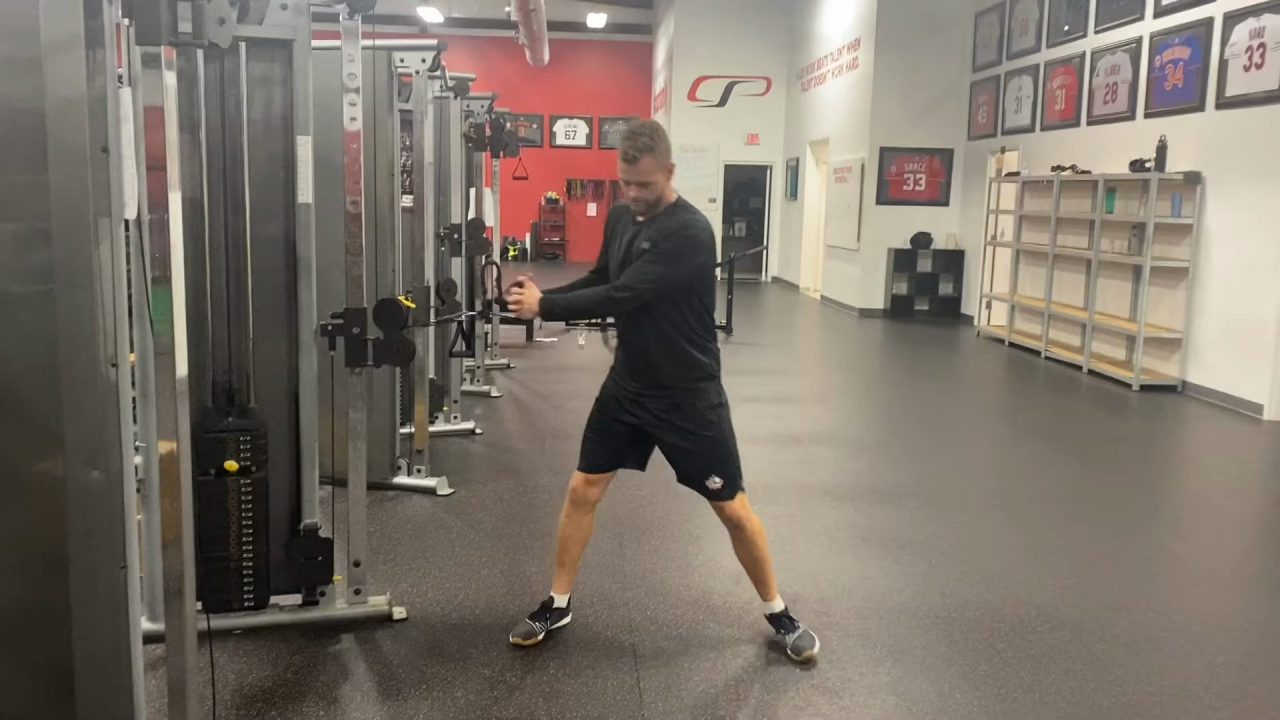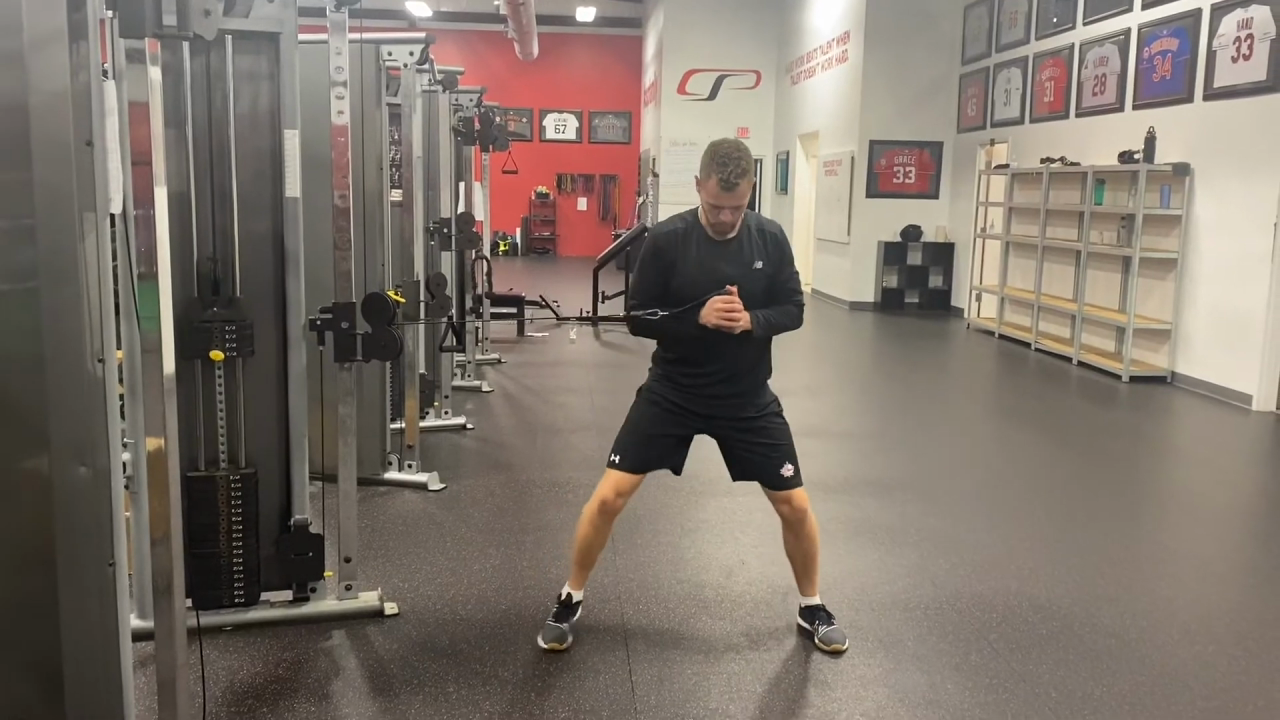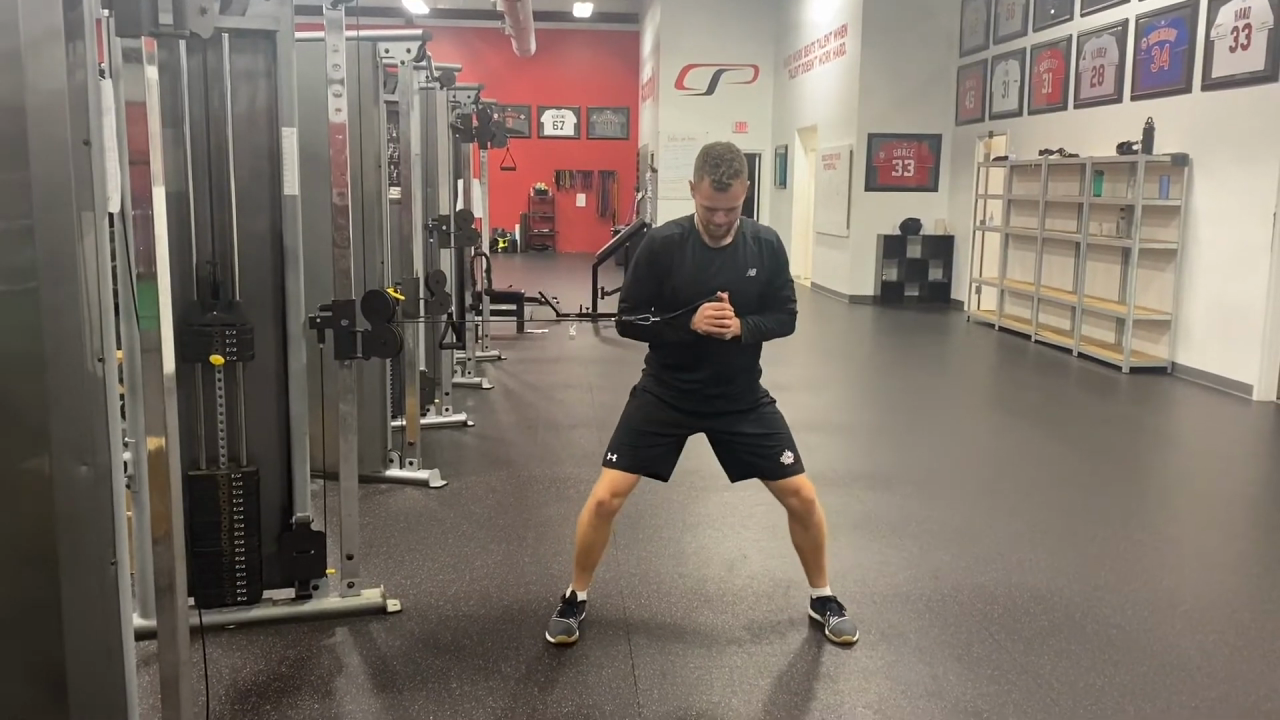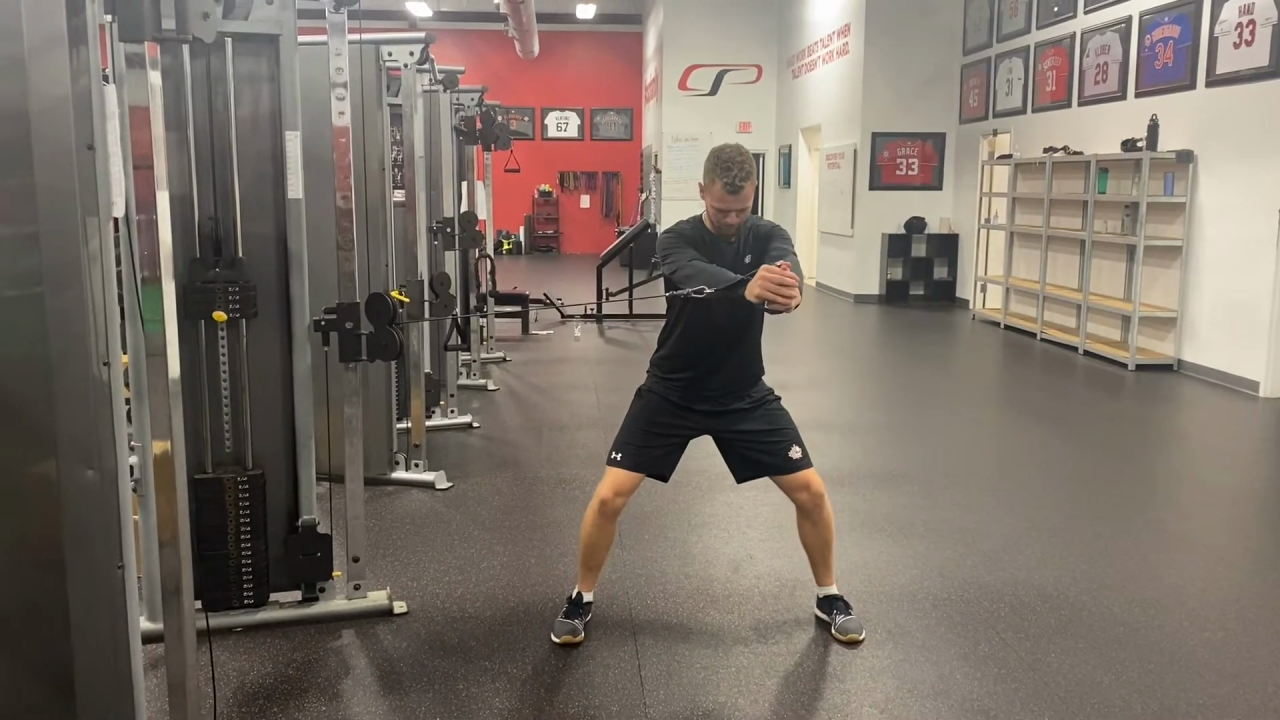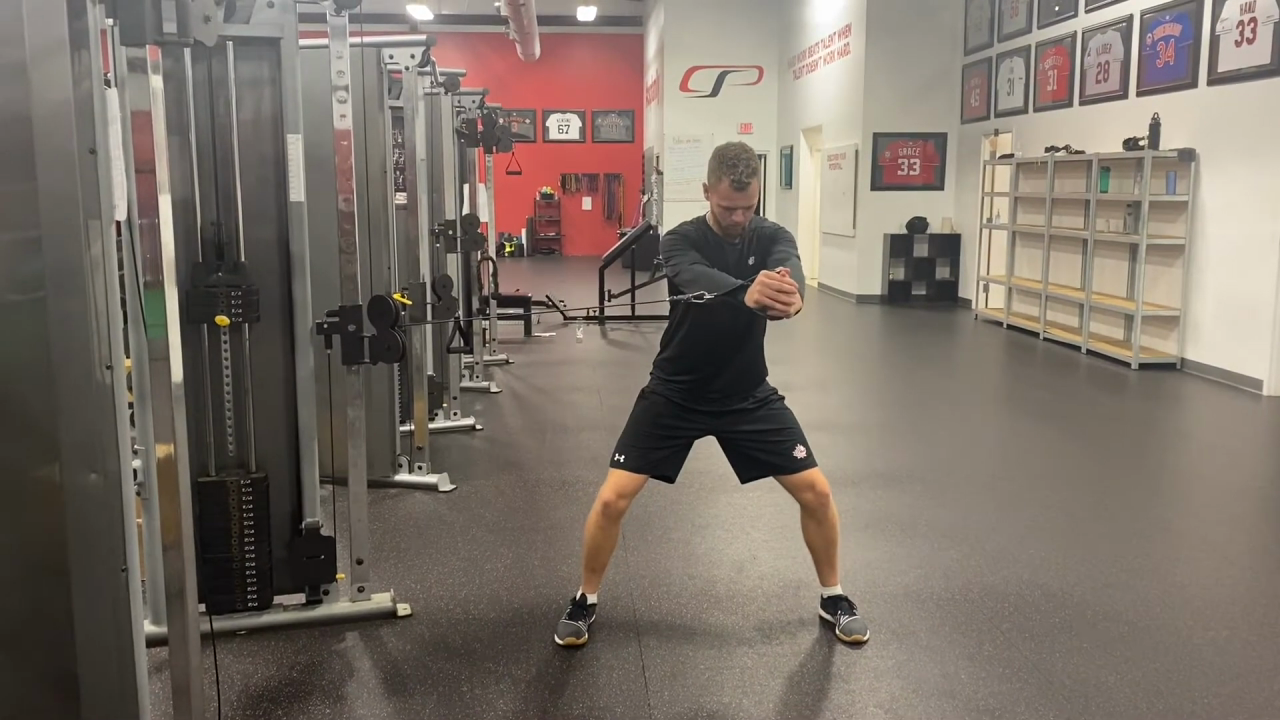
dt=1s
person 1, frame 1
left shoulder: (689, 232)
right shoulder: (620, 218)
left elbow: (623, 296)
right elbow: (601, 281)
left wrist: (543, 305)
right wrist: (540, 294)
left hip: (688, 393)
right hip: (628, 383)
left knee: (731, 507)
right knee: (582, 490)
left ankle: (778, 613)
right ankle: (558, 603)
person 1, frame 2
left shoulder: (770, 238)
right shoulder: (667, 240)
left elbow: (793, 309)
right elbow: (638, 318)
left wrist: (752, 321)
right wrist: (698, 317)
left hip: (747, 397)
right hip: (671, 392)
left knee: (795, 505)
right knee: (610, 495)
left ankle: (811, 607)
right ankle: (570, 599)
person 1, frame 3
left shoulder: (766, 245)
right shoulder: (662, 245)
left elbow: (785, 317)
right elbow: (628, 320)
left wrist: (742, 327)
right wrist: (689, 322)
left hip: (741, 397)
right hip: (665, 394)
left knee: (802, 498)
right knee: (605, 499)
left ankle: (822, 598)
right ankle: (575, 598)
person 1, frame 4
left shoulder: (768, 236)
right shoulder: (677, 239)
left elbow: (787, 273)
right elbow: (699, 277)
left wrist: (786, 290)
right wrist: (747, 287)
left hip: (744, 394)
right hip: (672, 393)
left knee: (811, 492)
right knee: (609, 497)
left ankle: (829, 597)
right ankle: (581, 598)
person 1, frame 5
left shoulder: (772, 237)
right shoulder: (681, 241)
left elbow: (789, 270)
right elbow: (698, 281)
left wrist: (790, 294)
right wrist: (747, 293)
left hip: (748, 395)
right hip: (675, 395)
left knee: (816, 492)
right knee: (612, 500)
left ankle: (833, 598)
right ankle: (585, 600)
